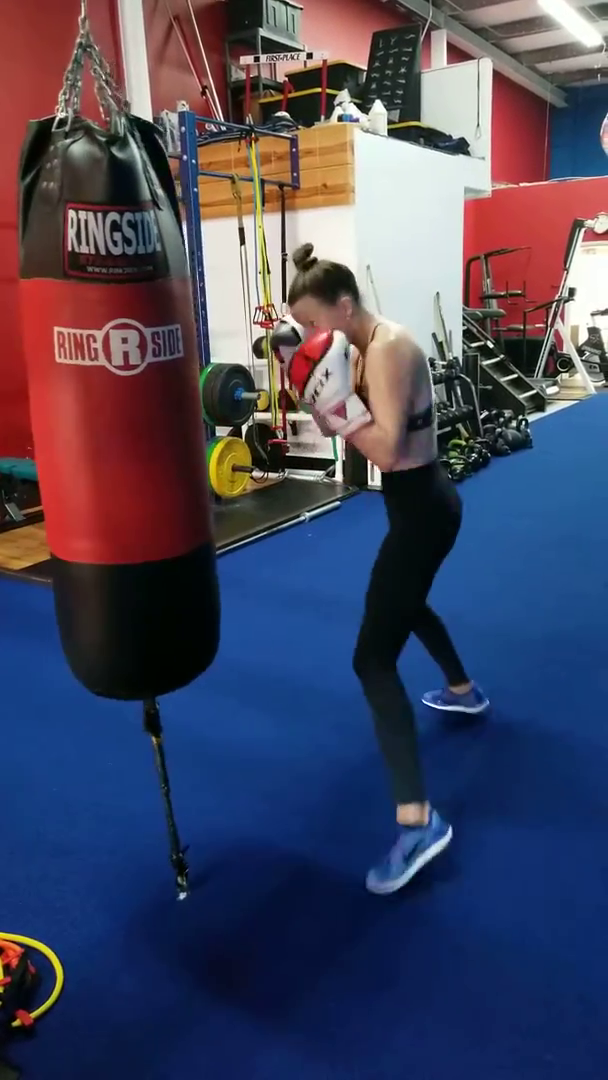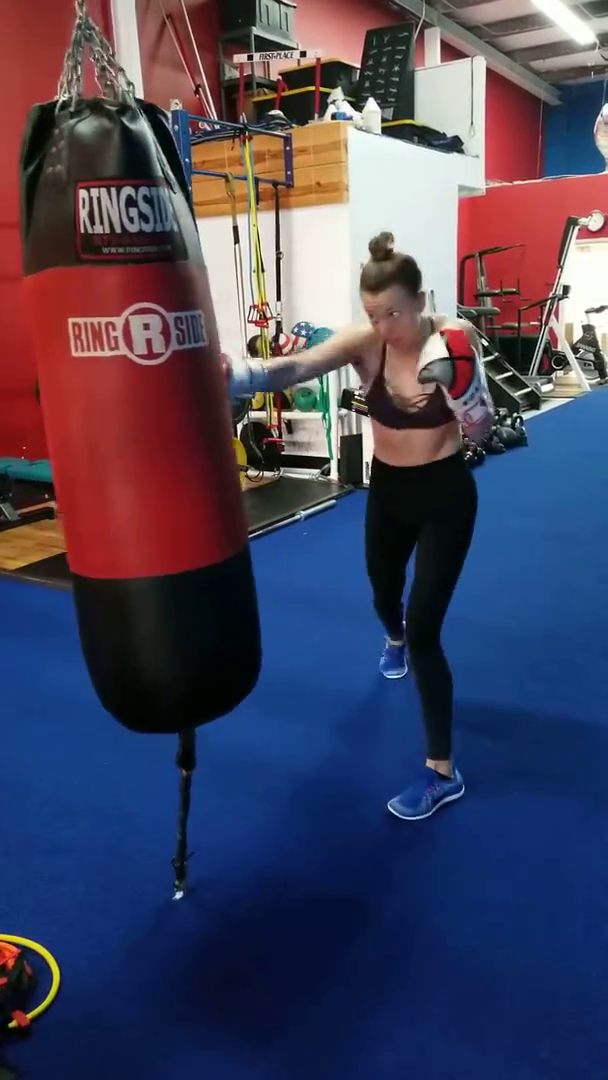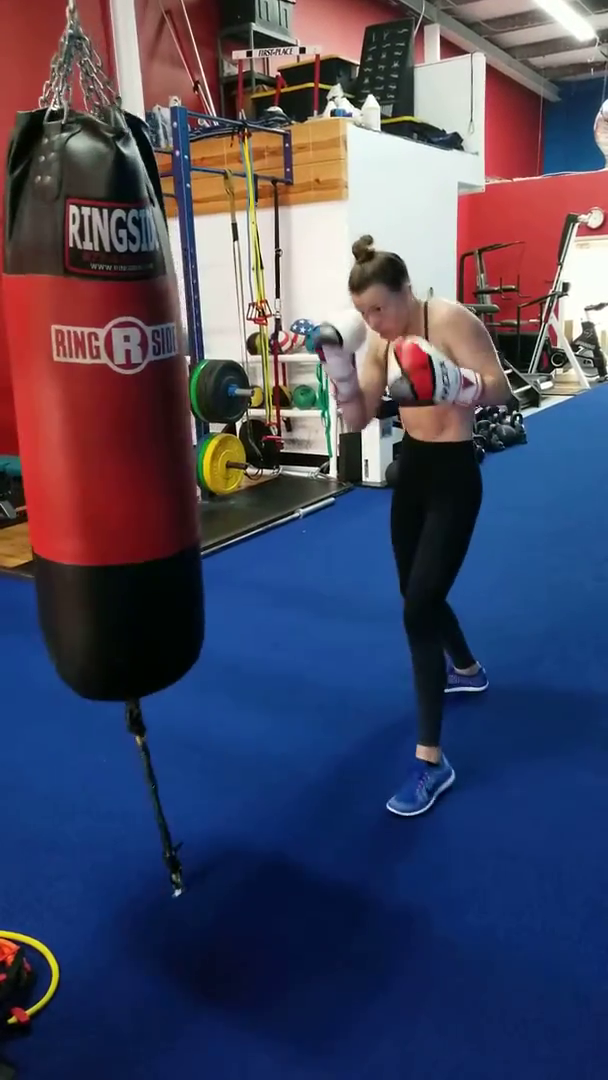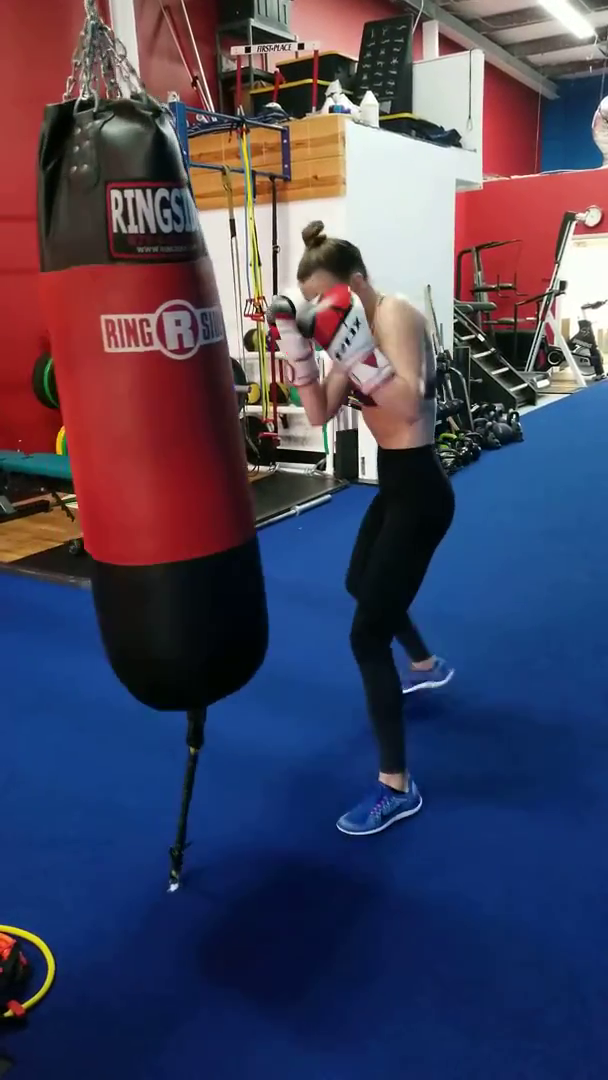
dt=0.5s
person 1, frame 1
left shoulder: (388, 347)
right shoulder: (371, 344)
left elbow: (386, 451)
right elbow: (373, 428)
left hip: (419, 511)
right hip: (430, 500)
left knee: (373, 661)
right knee: (404, 600)
left ankle: (418, 821)
right ankle: (462, 689)
person 1, frame 2
left shoulder: (456, 338)
right shoulder: (359, 343)
left elbow: (482, 431)
right elbow: (292, 368)
right wrist: (242, 374)
left hip: (444, 494)
right hip: (387, 489)
left knee: (423, 632)
right knee: (383, 600)
left ankle: (441, 771)
right ankle: (396, 640)
person 1, frame 3
left shoulder: (450, 318)
right shoulder: (379, 342)
left elbow: (499, 391)
right elbow: (357, 420)
left wrist: (443, 381)
right wrist: (338, 369)
left hip: (453, 475)
right hip: (411, 469)
left knee: (419, 609)
right knee: (418, 591)
left ankle: (431, 760)
right ankle: (467, 670)
person 1, frame 4
left shoulder: (396, 315)
right shoulder: (354, 326)
left elbow: (408, 407)
right elbow: (321, 414)
left wrist: (353, 348)
right wrist: (296, 347)
left hip: (418, 490)
right hip: (398, 483)
left knee: (366, 632)
right knee: (362, 586)
left ankle: (397, 787)
right ankle: (425, 663)
